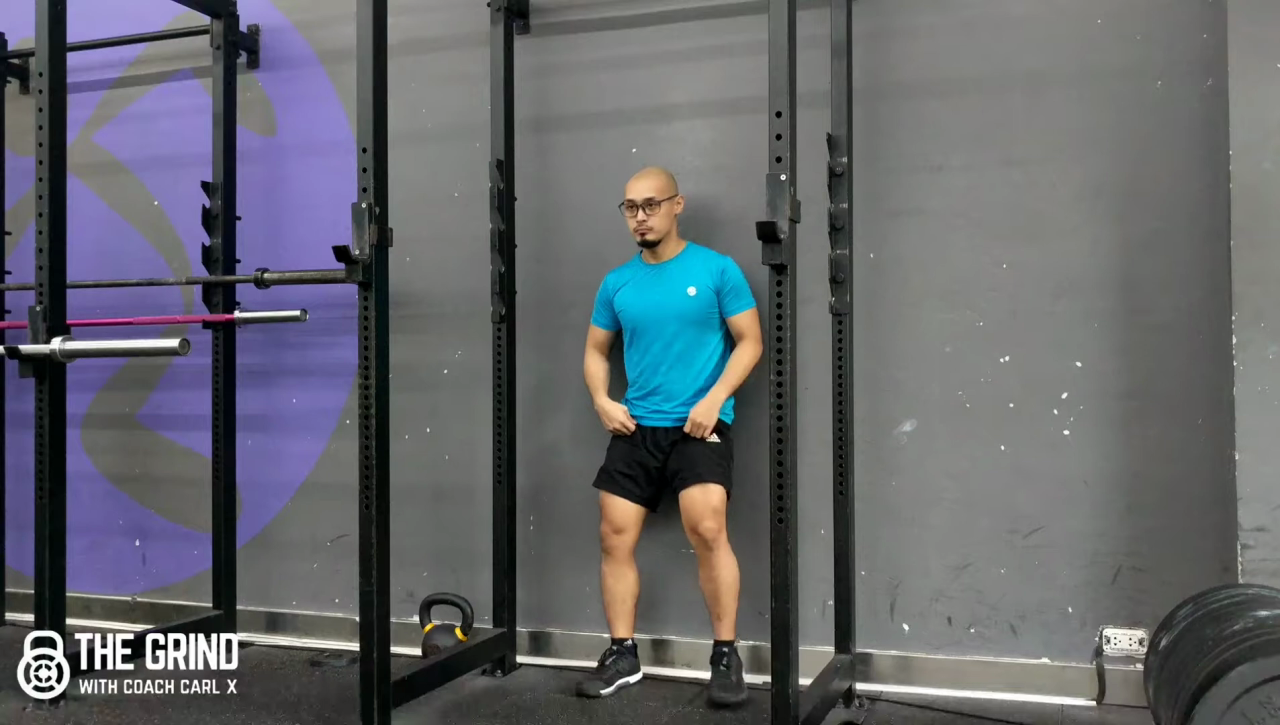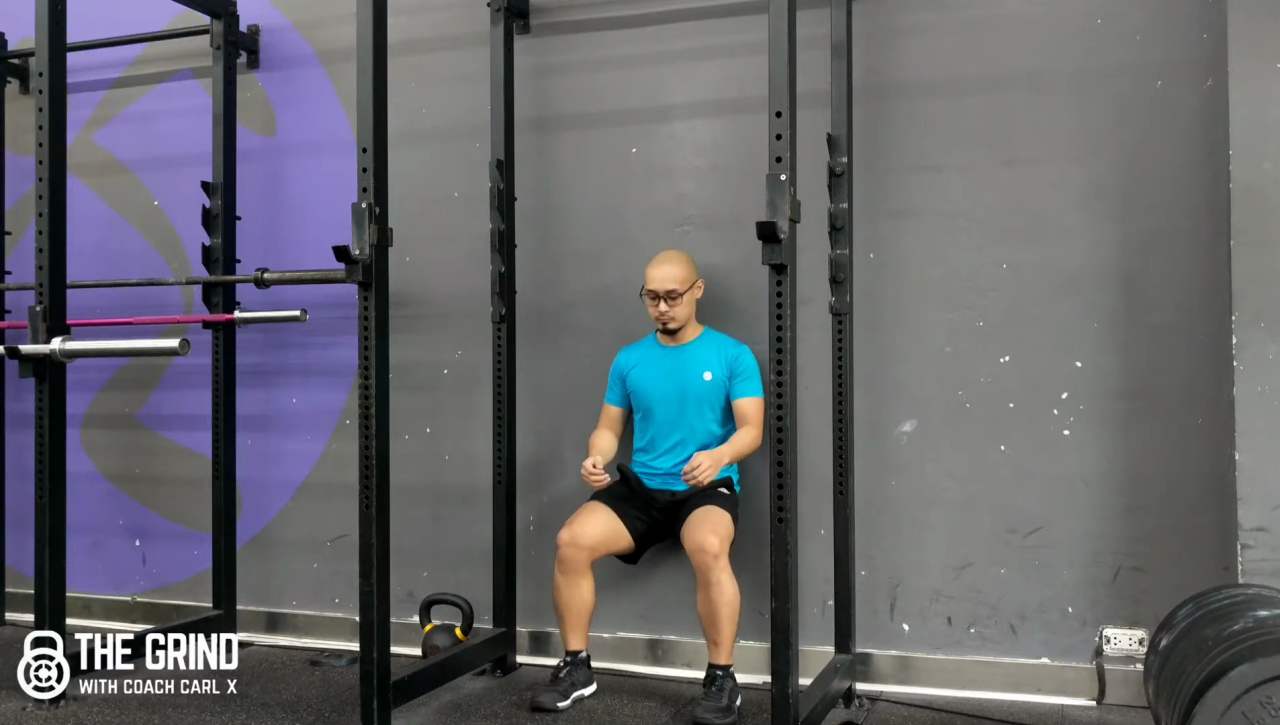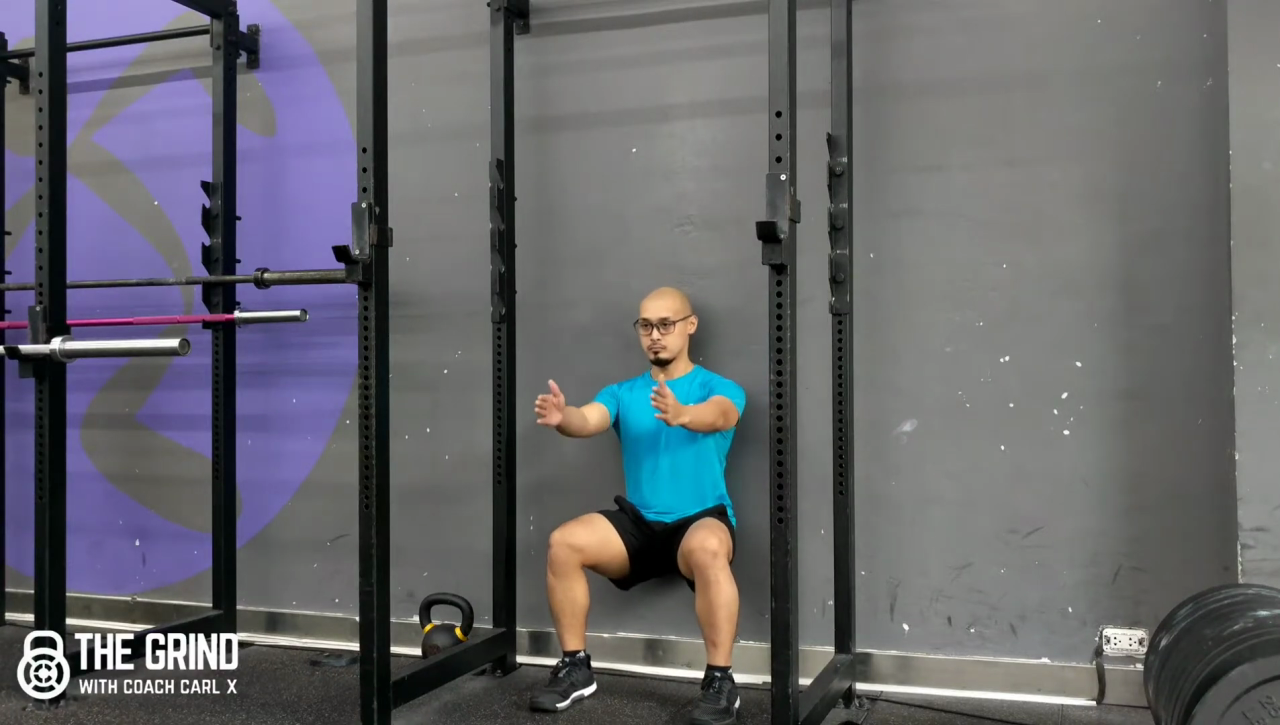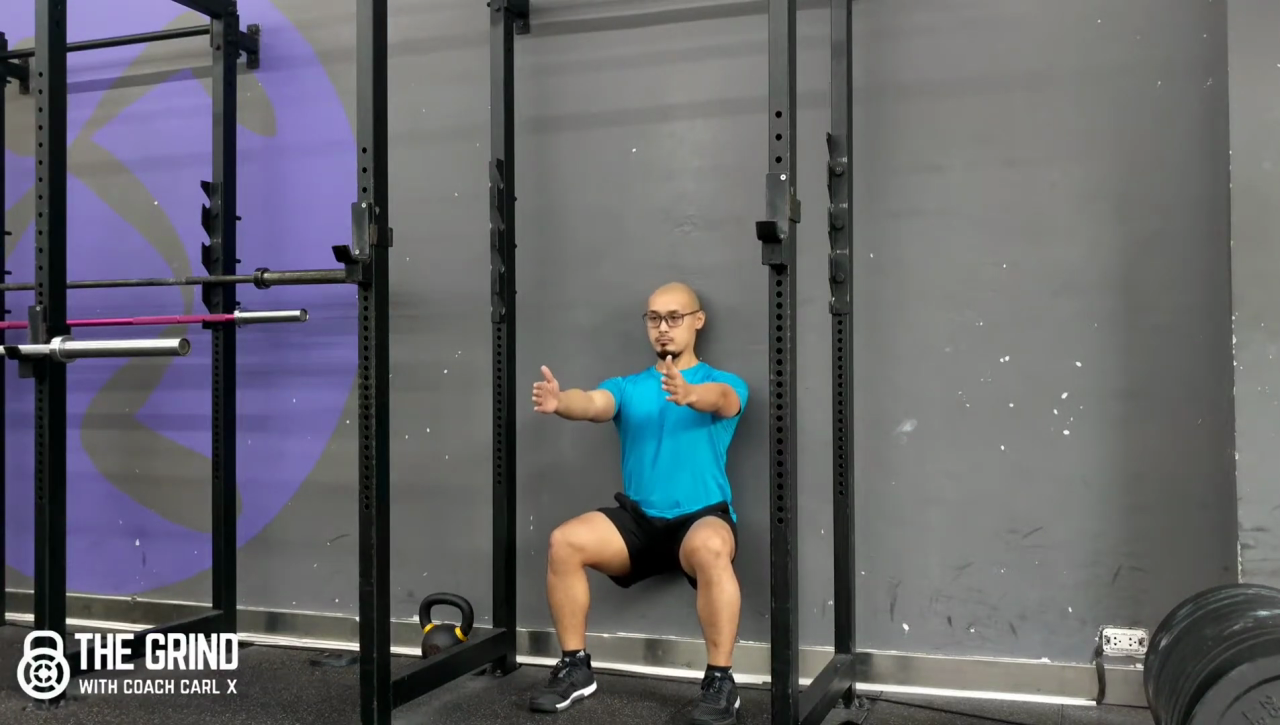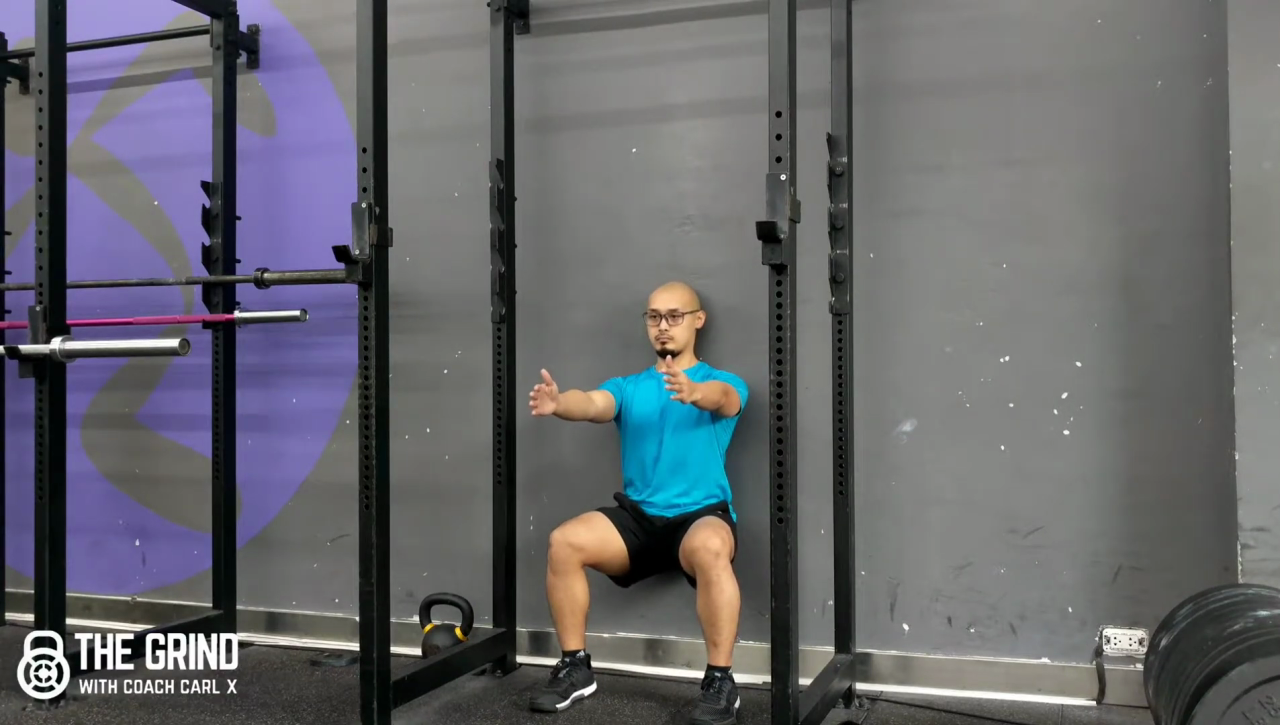
dt=1s
person 1, frame 1
left shoulder: (717, 270)
right shoulder: (616, 282)
left elbow: (750, 342)
right elbow: (595, 350)
left wrist: (714, 399)
right wrist: (601, 400)
left hip: (699, 425)
right hip: (636, 428)
left knee: (706, 532)
right knee: (615, 538)
left ankle: (725, 654)
right ankle: (622, 654)
person 1, frame 2
left shoulder: (732, 355)
right shoulder: (629, 360)
left elbow: (752, 428)
right elbow: (608, 428)
left wrist: (720, 455)
right wrist: (596, 459)
left hip: (705, 488)
right hip: (640, 486)
left knee: (707, 548)
right knee: (572, 540)
left ankle: (722, 678)
right ankle: (575, 666)
person 1, frame 3
left shoulder: (720, 389)
right shoulder: (621, 393)
left elbow: (717, 415)
right elbow: (588, 420)
left wrist: (682, 415)
right wrist: (562, 417)
left hip: (700, 520)
right hip: (638, 522)
left knee: (707, 549)
right knee: (562, 543)
left ankle: (720, 682)
right ankle: (575, 667)
person 1, frame 4
left shoulder: (725, 384)
right shoulder: (627, 387)
left elbow: (717, 397)
right elbow: (593, 403)
left wrist: (688, 393)
right wrist: (559, 401)
left hip: (700, 517)
right hip: (638, 518)
left knee: (709, 549)
right knee: (563, 542)
left ankle: (720, 681)
right ankle: (575, 667)
person 1, frame 5
left shoulder: (724, 383)
right shoulder: (627, 387)
left elbow: (719, 395)
right elbow: (593, 403)
left wrist: (692, 391)
right wrist: (558, 403)
left hip: (701, 515)
right hip: (637, 516)
left knee: (708, 549)
right knee: (563, 542)
left ankle: (720, 681)
right ankle: (575, 667)
